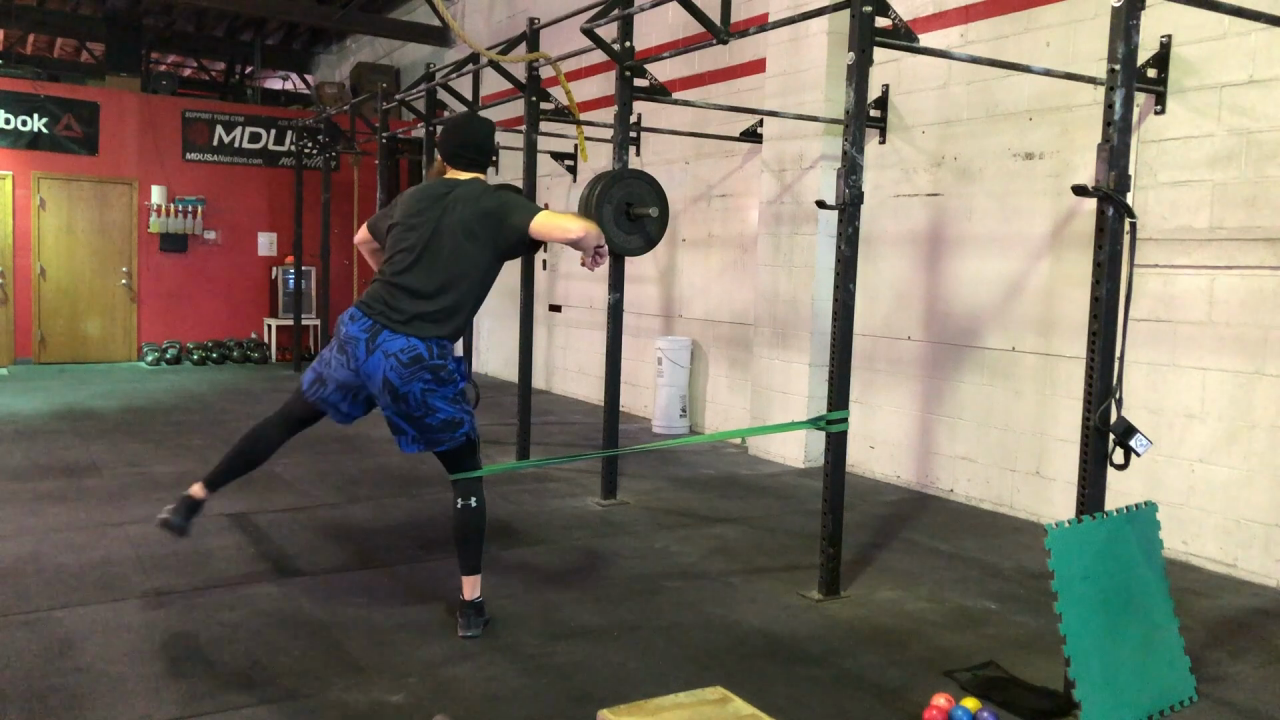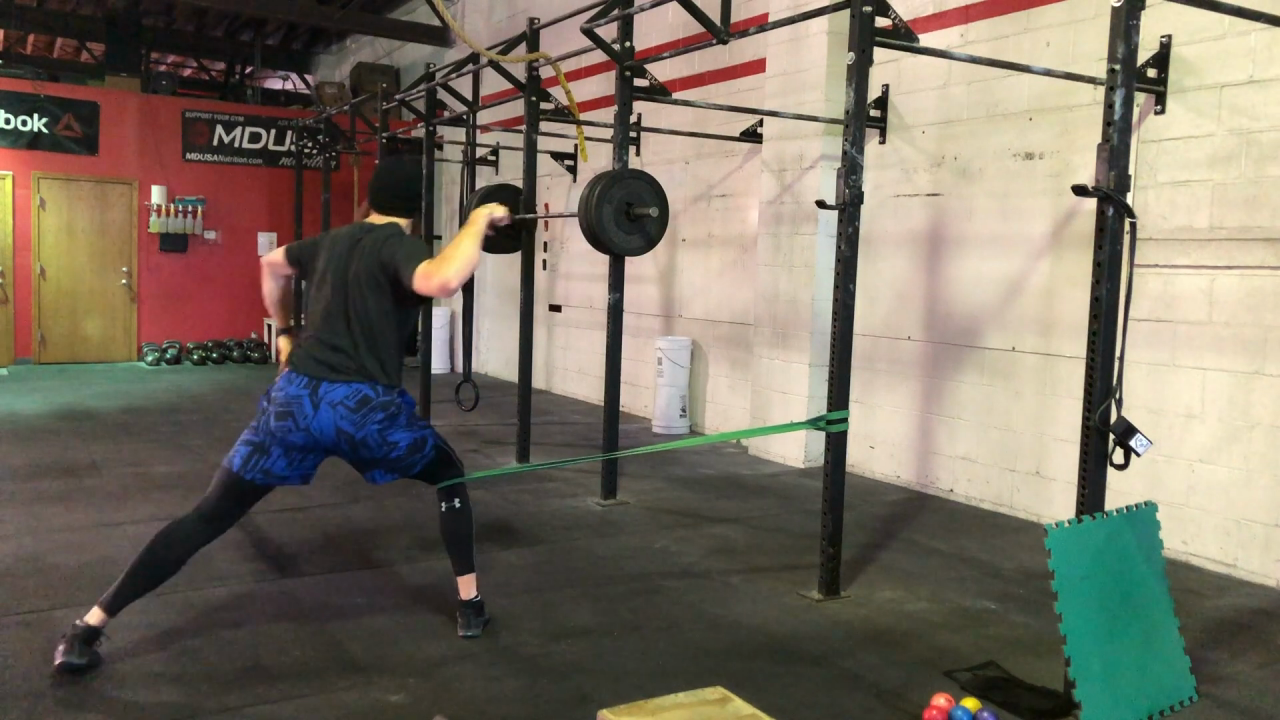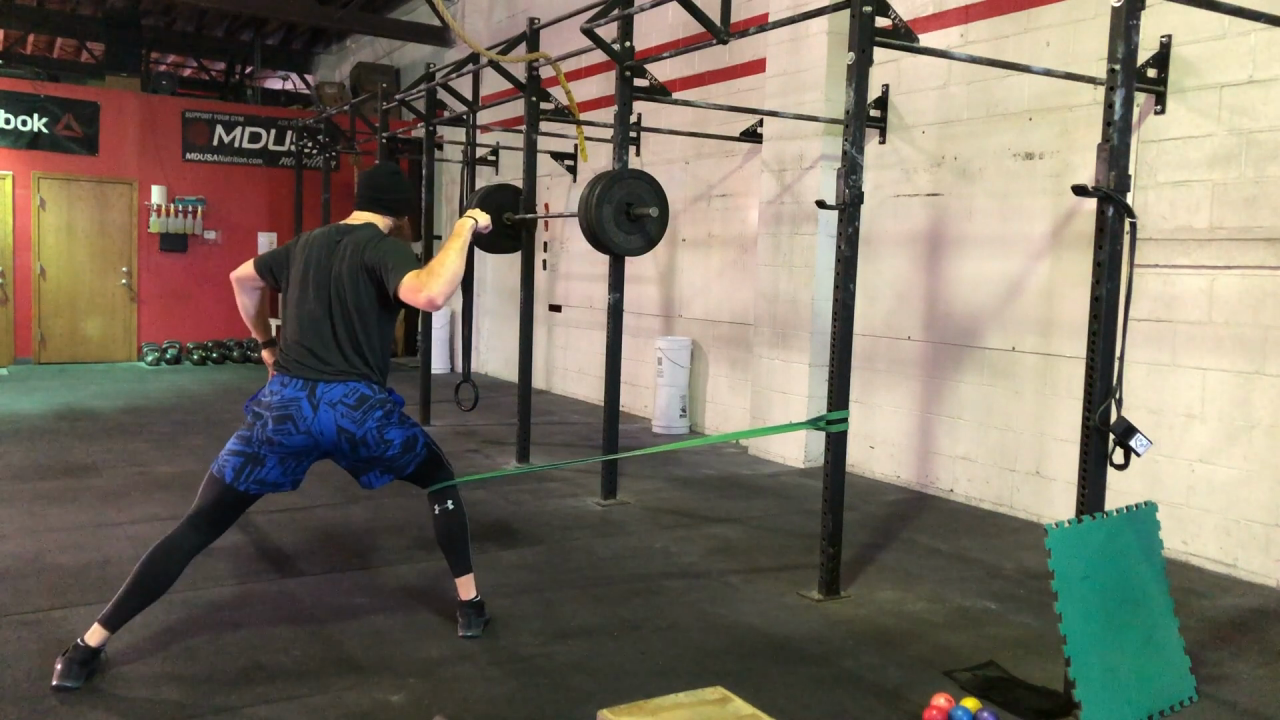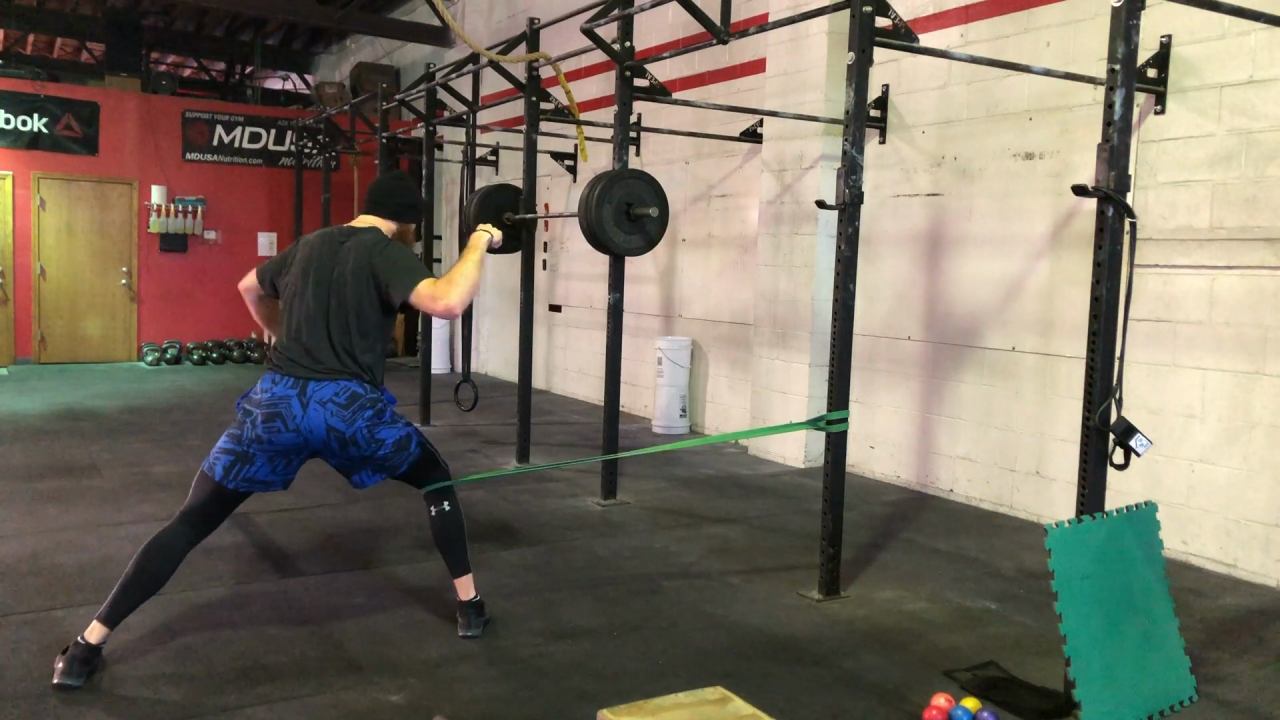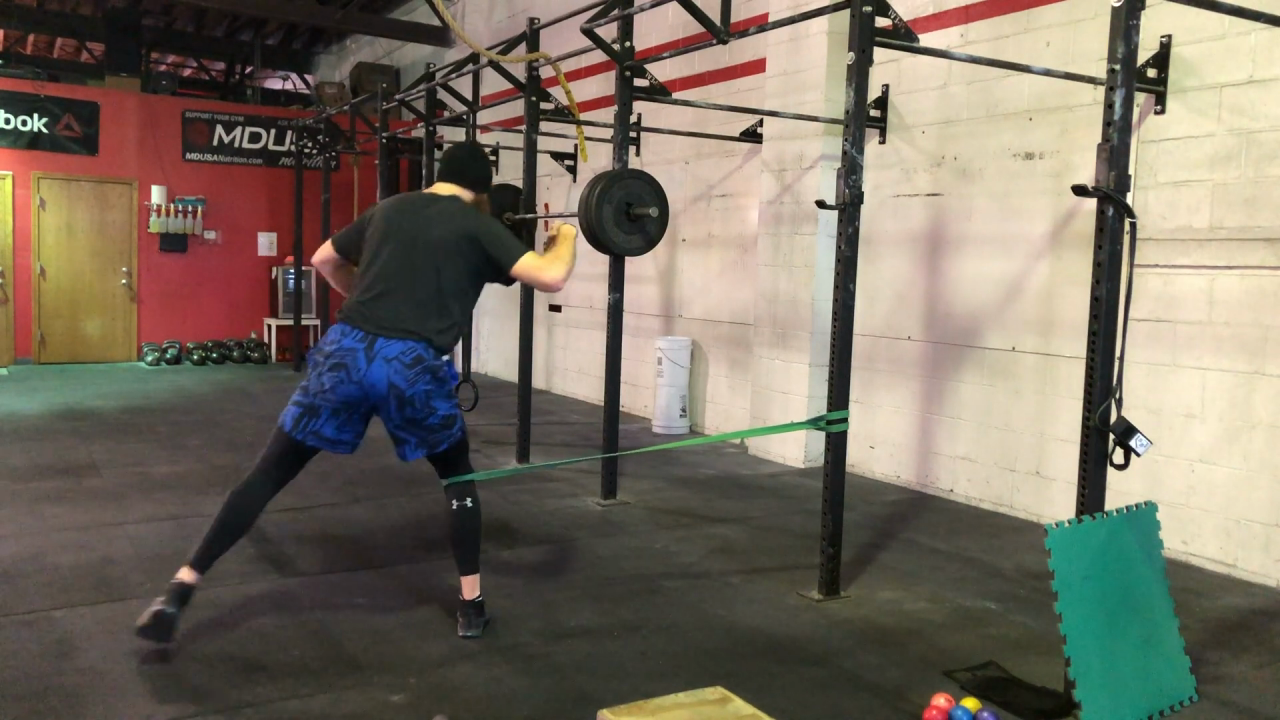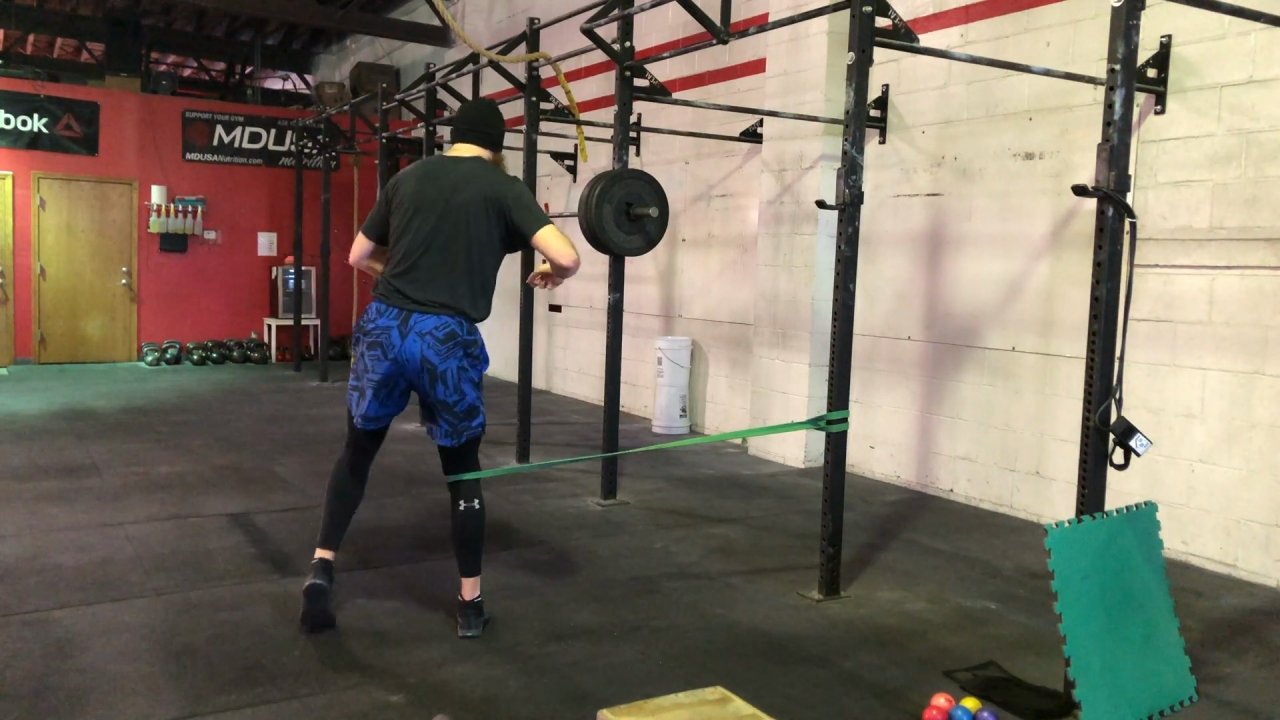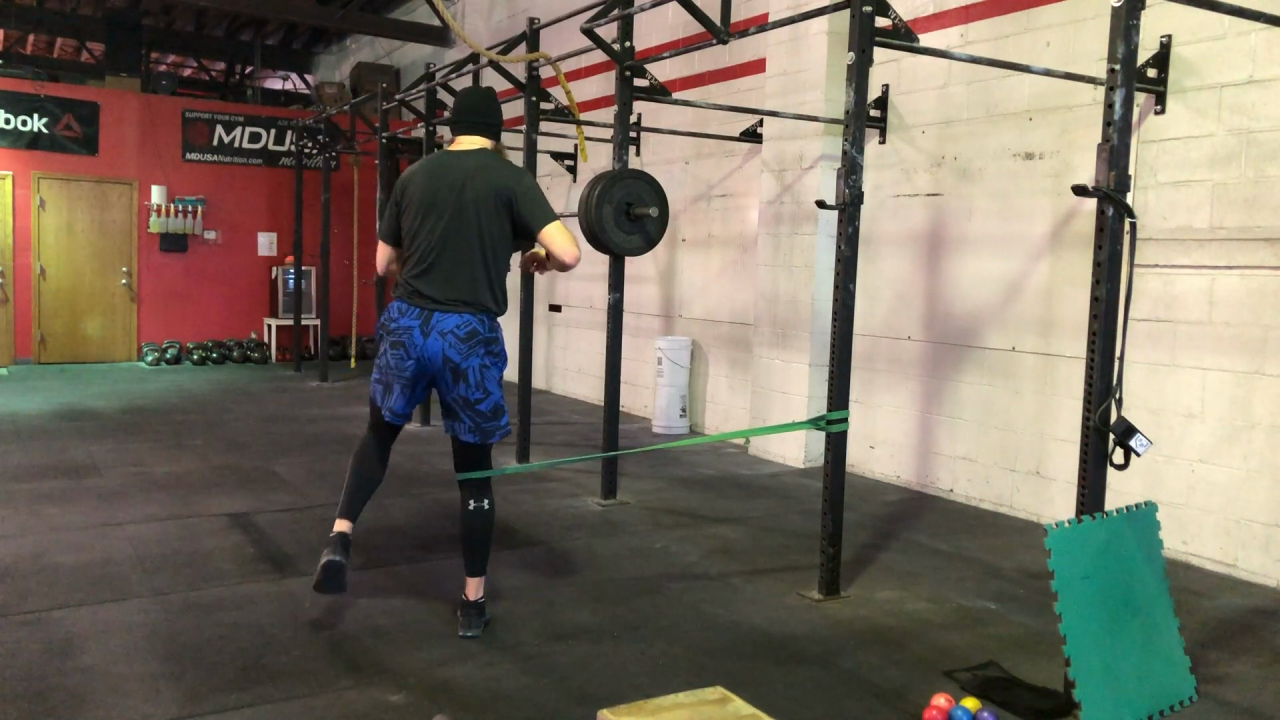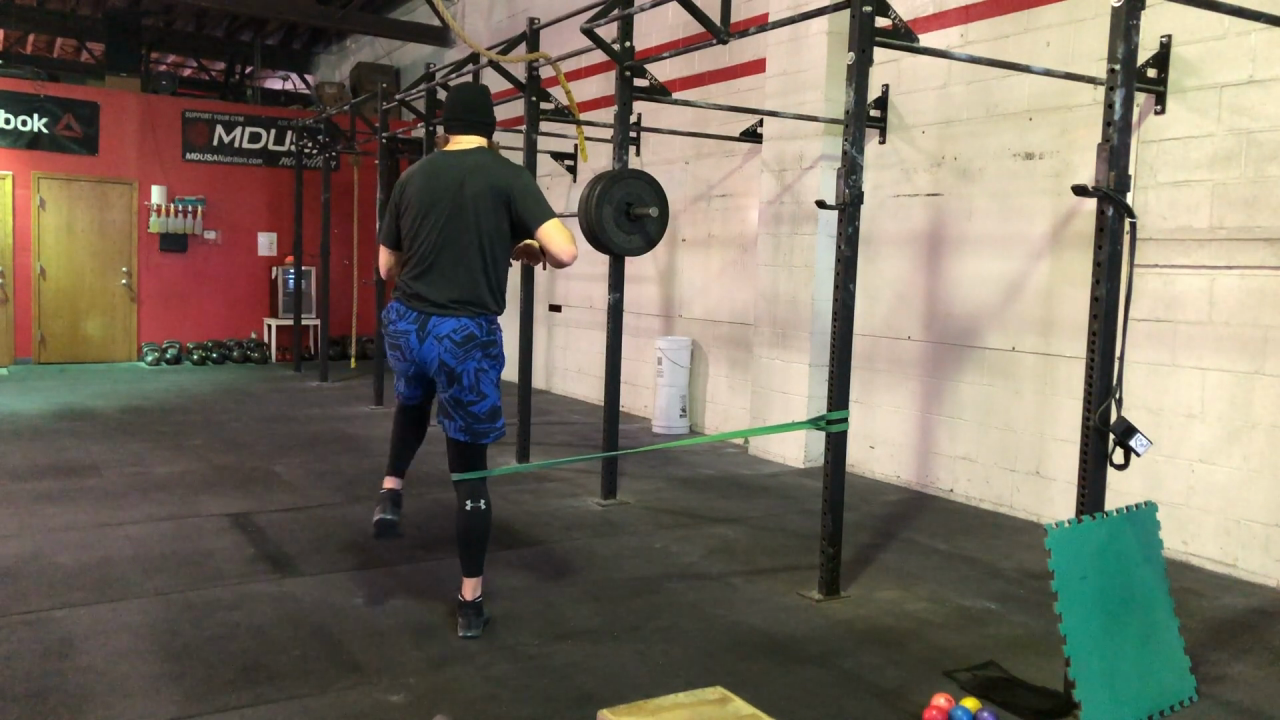
dt=0.4s
person 1, frame 1
left shoulder: (414, 198)
right shoulder: (496, 204)
left elbow: (364, 243)
right elbow: (573, 229)
right wrist: (595, 244)
left hip: (360, 334)
right hip: (418, 360)
left knee: (290, 417)
right knee: (465, 473)
left ankle: (193, 499)
right ankle: (471, 607)
person 1, frame 2
left shoulder: (332, 241)
right shoulder: (402, 248)
left elbow: (271, 266)
right elbow: (439, 282)
left wrist: (285, 335)
right wrist: (480, 219)
left hip: (294, 398)
right hip: (365, 407)
left knee: (206, 519)
right knee: (449, 477)
left ankle: (86, 632)
right ankle: (469, 606)
person 1, frame 3
left shoulder: (307, 244)
right shoulder: (383, 248)
left elbow: (242, 278)
right elbow: (430, 294)
left wrist: (267, 345)
right wrist: (463, 230)
left hip: (284, 403)
right hip: (356, 409)
left knee: (198, 527)
right knee: (439, 479)
left ankle: (87, 648)
right ankle: (470, 607)
person 1, frame 4
left shoulder: (310, 246)
right shoulder: (387, 254)
left elbow: (251, 287)
right elbow: (448, 302)
right wrist: (476, 244)
left hip: (276, 400)
right hip: (348, 406)
left knee: (190, 523)
right knee: (437, 480)
left ankle: (86, 646)
right ankle: (469, 607)
person 1, frame 5
left shoulder: (388, 210)
right shoulder: (476, 225)
left elbow: (324, 260)
right elbow: (551, 277)
right wrist: (565, 237)
left hip: (344, 350)
right hip: (411, 366)
left knee: (268, 474)
right knee: (458, 475)
left ankle: (180, 589)
right ankle: (471, 607)
person 1, frame 6
left shoulder: (407, 177)
right shoulder: (502, 187)
left elbow: (359, 256)
right elbow: (565, 256)
right wrist: (553, 274)
left hip: (383, 325)
right hip: (448, 339)
left knee: (358, 452)
right knee: (462, 471)
left ankle: (321, 568)
right ankle: (470, 605)
person 1, frame 7
left shoulder: (414, 176)
right shoulder: (510, 179)
left elbow: (383, 264)
right elbow: (569, 254)
right wrist: (542, 260)
left hip: (405, 324)
right hip: (469, 335)
left knee: (379, 434)
right knee: (474, 470)
left ankle: (338, 542)
right ankle: (472, 604)
person 1, frame 8
left shoulder: (413, 176)
right shoulder: (507, 177)
left elbow: (387, 267)
right elbow: (565, 252)
right wrist: (529, 251)
left hip: (405, 324)
right hip: (467, 336)
left knee: (412, 401)
right knee: (470, 469)
left ankle: (390, 496)
right ankle: (471, 603)
